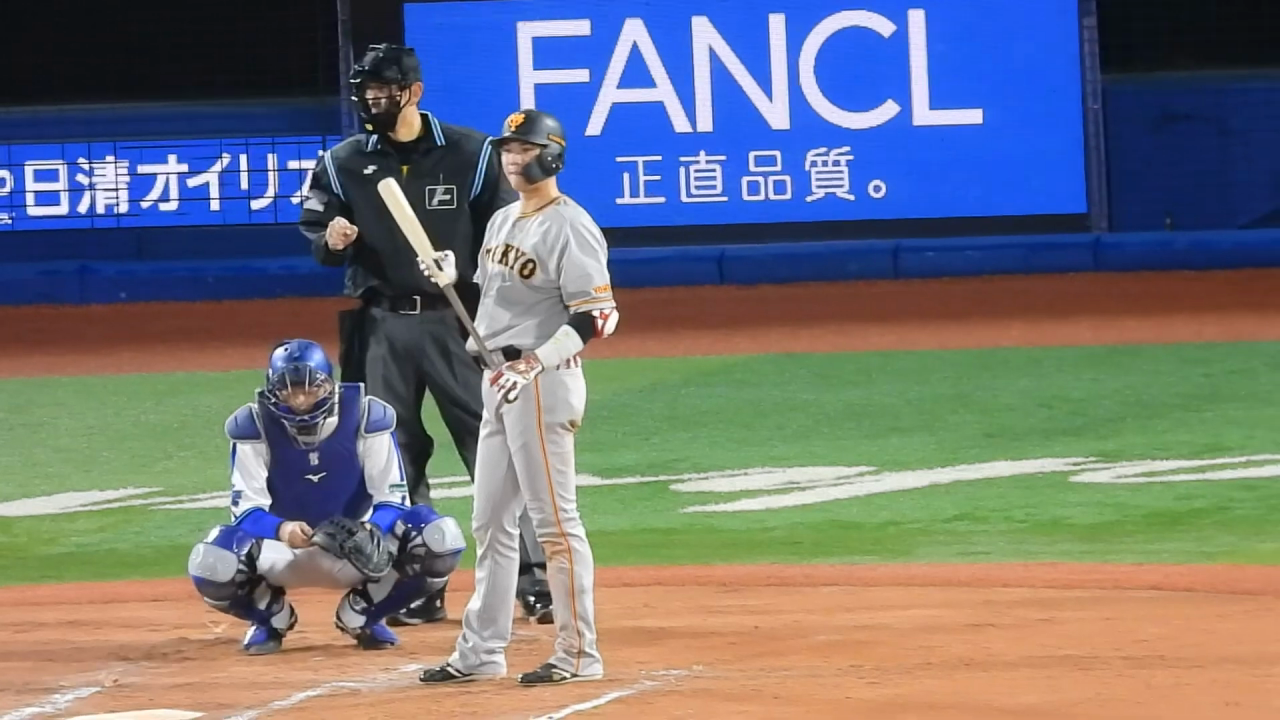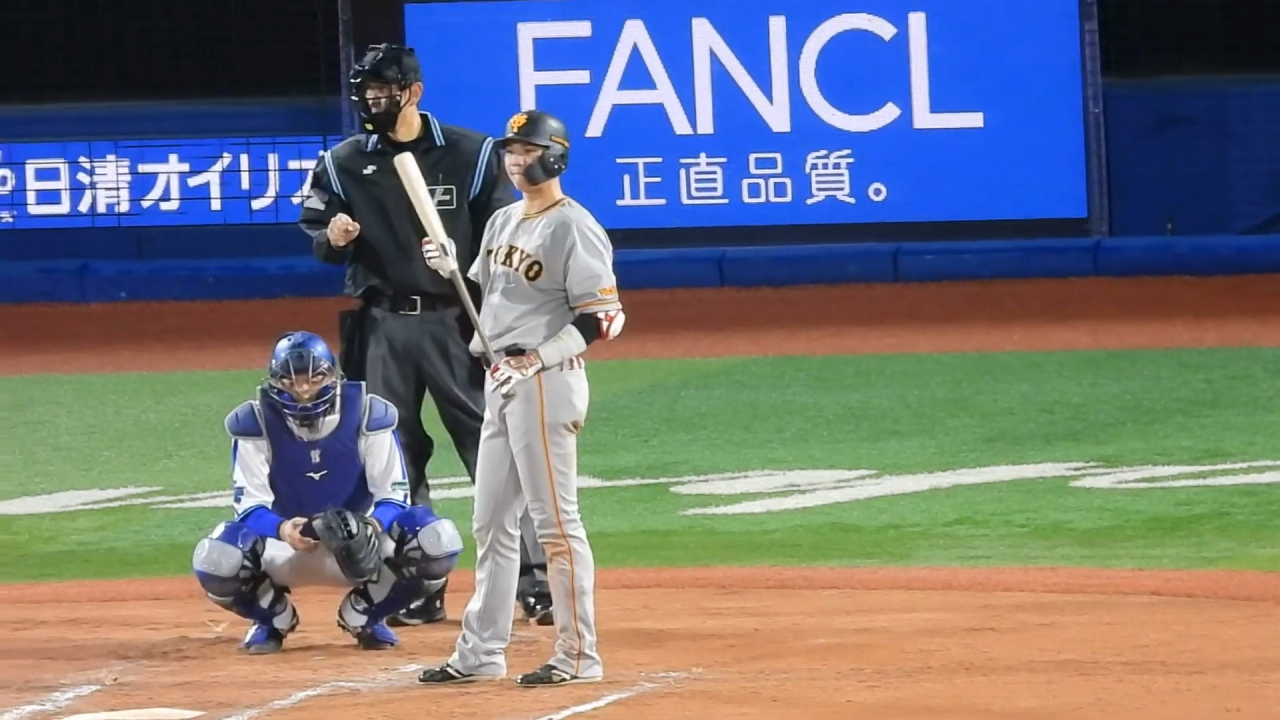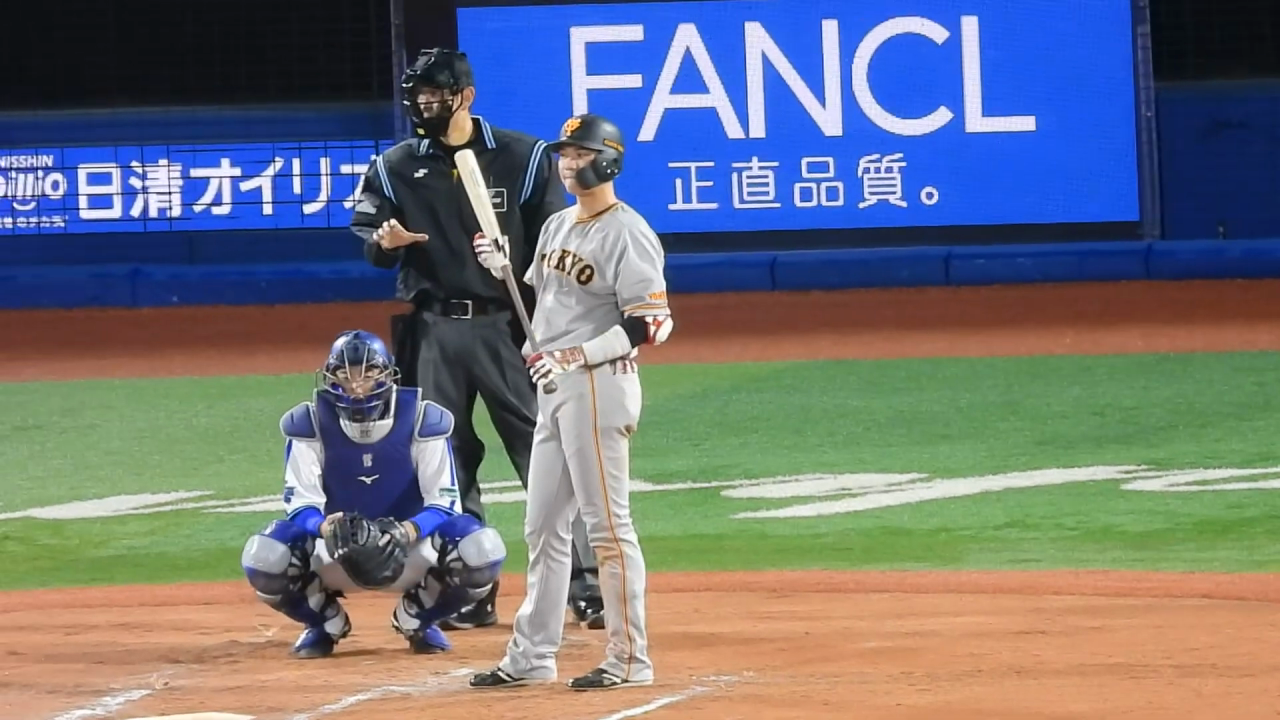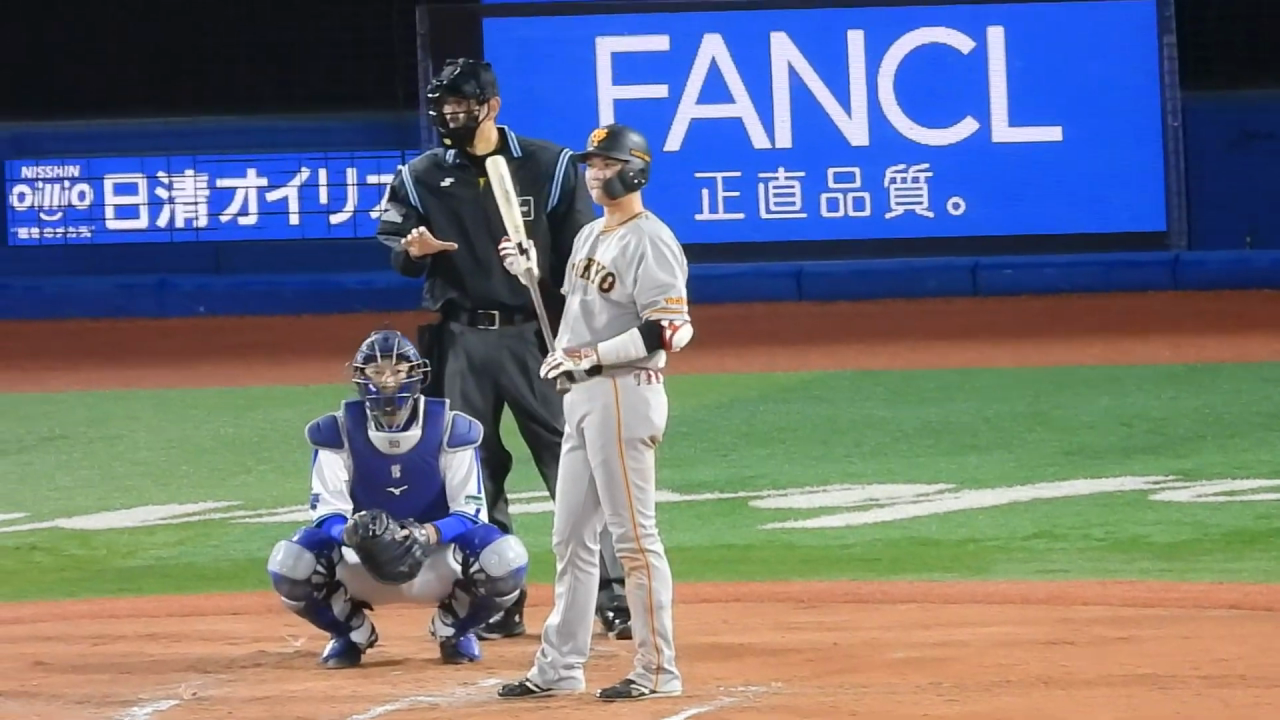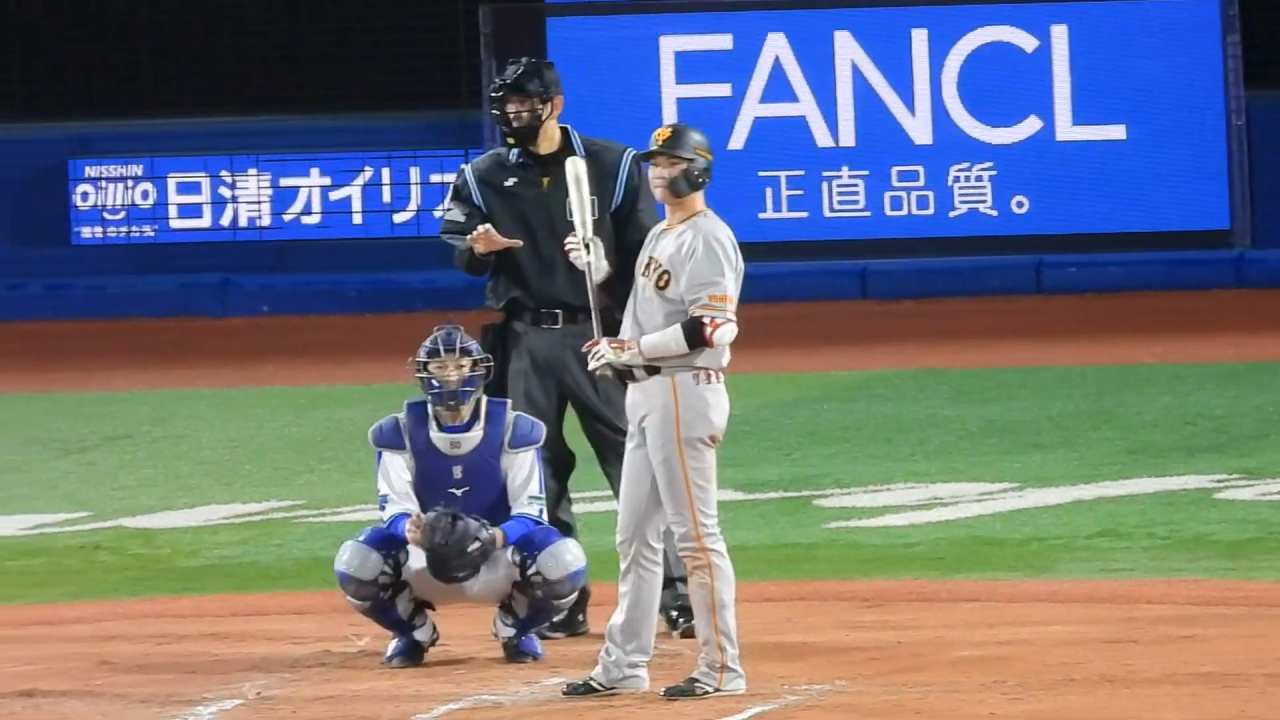
dt=0.3s
person 1, frame 1
left shoulder: (470, 153)
right shoulder: (343, 163)
right elbow: (314, 234)
right wrist: (331, 241)
left hip: (456, 322)
right hip: (381, 326)
right knee: (395, 460)
left ankle: (533, 582)
right ankle: (420, 589)
person 1, frame 2
left shoulder: (472, 153)
right shoulder: (342, 162)
right elbow: (314, 236)
right wrist: (332, 238)
left hip: (455, 322)
right hip: (381, 326)
right knee: (393, 459)
person 1, frame 3
left shoulder: (523, 156)
right shoulder: (394, 166)
right elbow: (367, 239)
right wrist: (383, 242)
left hip: (506, 326)
right hip: (433, 330)
right knee: (446, 465)
person 1, frame 4
left shoulder: (549, 165)
right shoulder: (419, 175)
left elbow: (578, 256)
right elbow: (393, 249)
right wrist: (411, 251)
left hip: (535, 335)
right hip: (460, 339)
right knee: (473, 474)
person 1, frame 5
left shoulder: (612, 165)
right shoulder: (483, 175)
left elbow: (642, 255)
right elbow: (458, 250)
right wrist: (477, 248)
left hip: (598, 334)
right hip: (524, 339)
right knee: (538, 475)
person 2, frame 1
left shoulder: (569, 225)
right shoulder: (502, 220)
left elbow: (598, 316)
left wrist: (532, 365)
right wrist: (451, 275)
left hip: (543, 381)
right hip: (501, 383)
left knee: (554, 520)
right knee: (491, 521)
left ankle: (579, 654)
right ankle: (482, 650)
person 2, frame 2
left shoulder: (574, 227)
right shoulder: (502, 221)
left elbow: (604, 318)
right elbow: (482, 295)
left wrist: (533, 360)
right wrist: (449, 268)
left hip: (545, 382)
right hip: (502, 383)
left knee: (554, 520)
right knee: (491, 521)
left ankle: (578, 656)
right ankle: (480, 651)
person 2, frame 3
left shoulder: (626, 231)
right shoulder: (557, 225)
left elbow: (653, 322)
right elbow: (536, 296)
left wrist: (578, 356)
right wrist: (502, 267)
left hip: (599, 385)
right hip: (554, 387)
left knee: (607, 525)
right knee: (544, 525)
left ankle: (630, 659)
right ankle: (532, 655)
person 2, frame 4
left shoulder: (650, 240)
right shoulder: (588, 235)
left elbow: (671, 329)
left wrist: (591, 354)
right wrist: (530, 272)
left hip: (624, 394)
right hip: (581, 395)
left knee: (633, 535)
right knee: (571, 535)
left ankle: (658, 670)
right ankle: (560, 664)
person 2, frame 5
left shoulder: (707, 237)
right shoulder: (659, 235)
left elbow: (715, 328)
left wrist: (632, 347)
left hip: (685, 393)
right hip: (645, 394)
left knee: (695, 533)
right knee: (635, 534)
left ankle: (721, 668)
right ankle: (624, 663)
person 3, frame 1
left shoulder: (366, 416)
right shoulder: (254, 423)
left elbow: (394, 497)
right elbow: (245, 505)
left wrist: (372, 529)
right wrist: (281, 529)
right hip: (283, 545)
left knee: (443, 540)
right knee: (210, 567)
left ankle: (361, 615)
right ankle: (271, 618)
person 3, frame 2
left shoulder: (366, 413)
right shoulder: (256, 420)
left elbow: (394, 494)
right elbow: (248, 502)
left wrist: (373, 525)
right wrist: (282, 530)
left hip: (355, 546)
right hip: (284, 544)
left knee: (439, 541)
right knee: (215, 562)
left ankle: (362, 614)
right ankle: (273, 617)
person 3, frame 3
left shoulder: (421, 419)
right shoulder: (311, 421)
left elbow: (445, 501)
right elbow: (300, 502)
left wrist: (409, 531)
right wrist: (323, 527)
left hip: (407, 547)
right hip: (336, 550)
left knee: (483, 550)
right knee: (263, 558)
left ankle: (416, 618)
right ankle: (325, 622)
person 3, frame 4
left shoulder: (451, 429)
right shoulder: (338, 431)
left elbow: (471, 512)
right elbow: (326, 510)
left wrist: (429, 533)
right wrist: (348, 532)
left hip: (436, 560)
right hip: (363, 563)
left knee: (506, 559)
right knee: (288, 565)
left ankle: (452, 628)
right ankle: (352, 633)
person 3, frame 5
left shoulder: (512, 428)
right shoulder: (401, 431)
left elbow: (531, 511)
right elbow: (395, 509)
left wrist: (495, 538)
right wrist: (409, 528)
left hip: (497, 561)
right hip: (427, 563)
left knee: (564, 563)
right knee: (355, 564)
left ankle: (515, 629)
right ankle: (413, 633)
